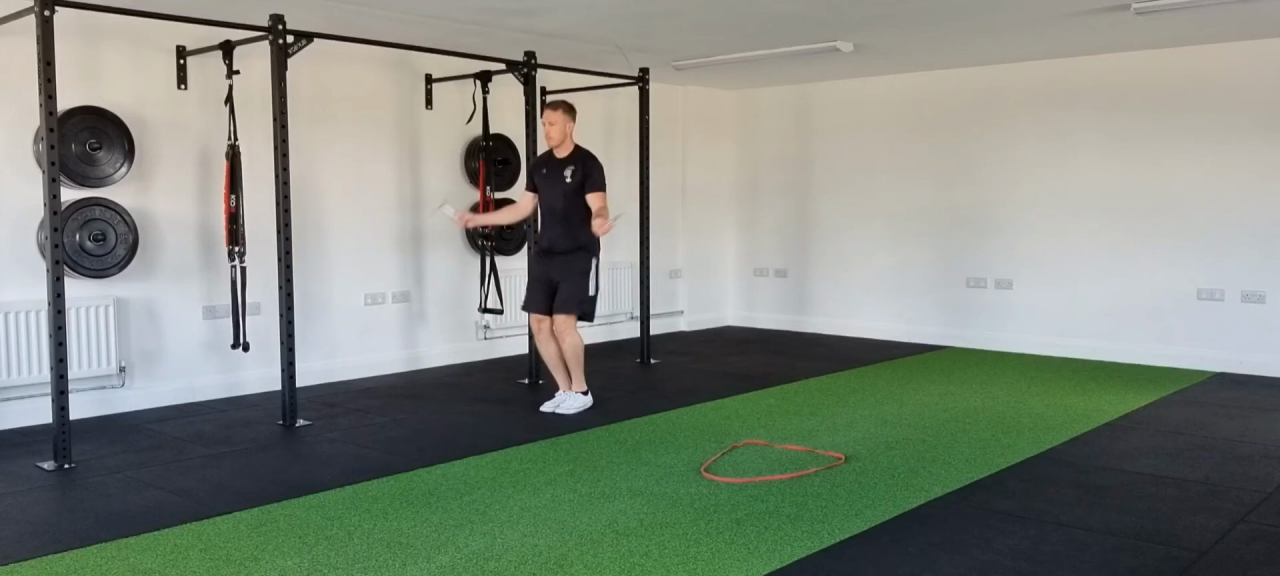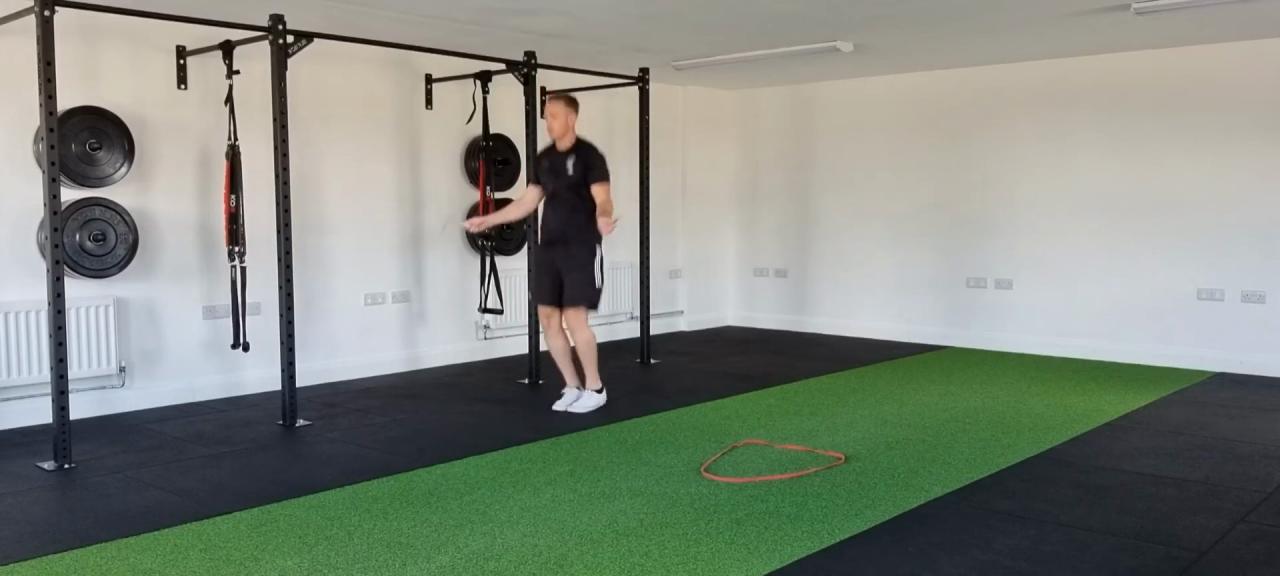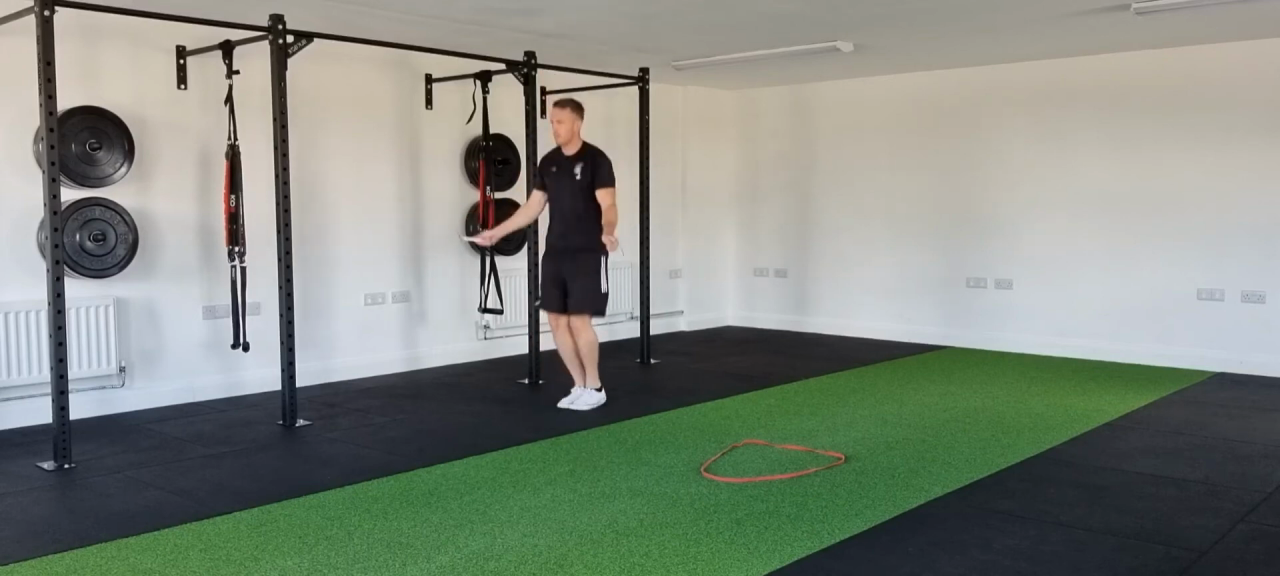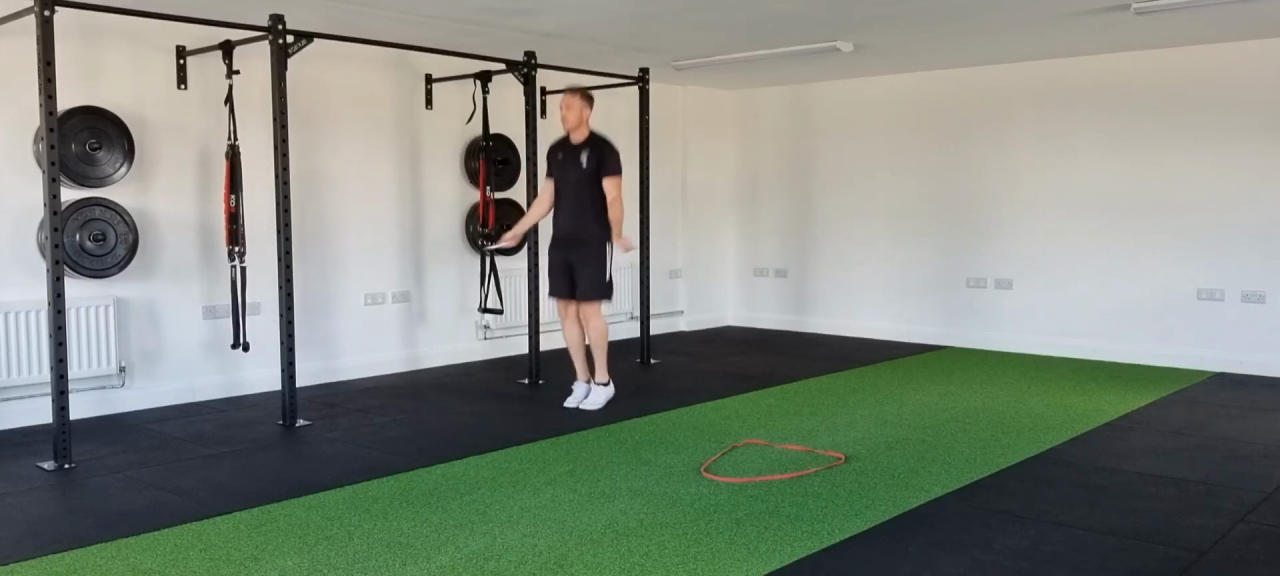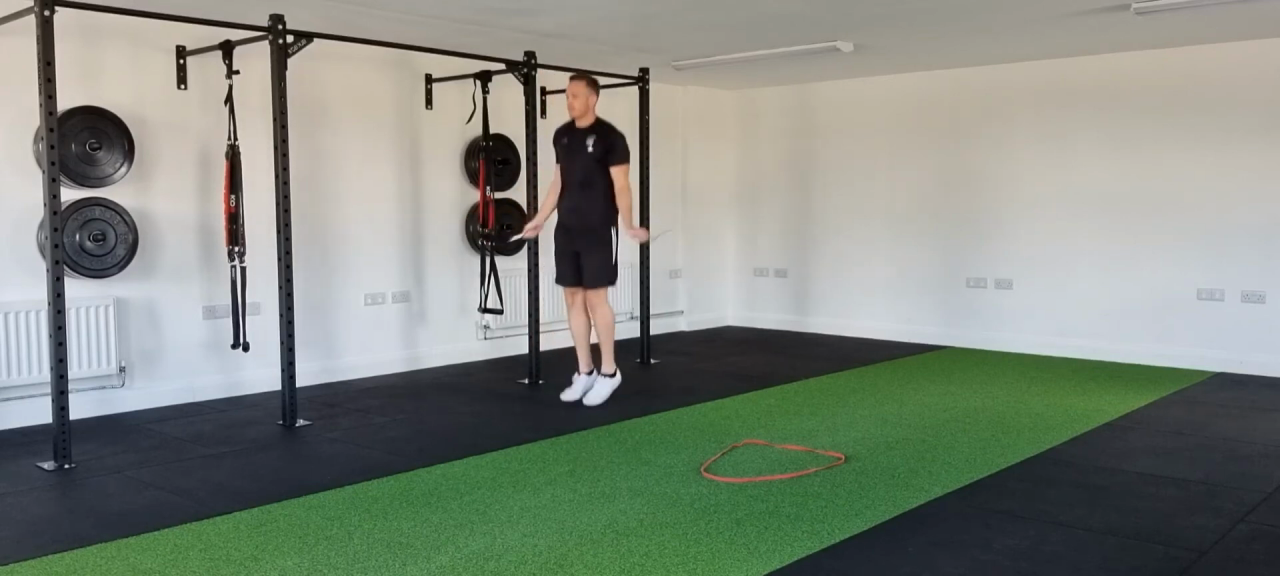
dt=0.5s
person 1, frame 1
left shoulder: (588, 164)
right shoulder: (540, 164)
left elbow: (599, 208)
right elbow: (524, 208)
left wrist: (600, 222)
right wrist: (479, 219)
left hip: (578, 257)
right hip: (544, 257)
left knee: (564, 324)
right knee: (540, 325)
left ankle: (581, 392)
right ankle: (565, 389)
person 1, frame 2
left shoulder: (589, 156)
right shoulder: (544, 158)
left elbow: (602, 199)
right elbow: (529, 201)
left wrist: (604, 218)
right wrist: (490, 220)
left hip: (581, 248)
right hip: (549, 249)
left knee: (575, 319)
right knee: (549, 318)
left ankle: (595, 389)
right ankle: (574, 387)
person 1, frame 3
left shoulder: (597, 162)
right shoulder: (548, 162)
left elbow: (607, 206)
right elbow: (533, 207)
left wrist: (608, 232)
right wrist: (497, 232)
left hip: (587, 254)
right hip: (555, 254)
left knee: (579, 323)
right knee: (557, 323)
left ankle: (594, 388)
right ankle: (579, 383)
person 1, frame 4
left shoulder: (603, 150)
right shoulder: (556, 151)
left elbow: (612, 197)
right elbow: (547, 196)
left wrist: (617, 233)
right wrist: (518, 230)
left hip: (594, 242)
right hip: (562, 241)
left knee: (590, 310)
right knee: (566, 310)
left ankle: (602, 381)
right ankle: (583, 381)
person 1, frame 5
left shoulder: (609, 136)
right shoulder: (561, 136)
left elbow: (620, 184)
left wrist: (629, 224)
right wrist: (540, 218)
left hip: (599, 229)
right hip: (567, 229)
left knee: (596, 297)
right knee: (573, 297)
left ankle: (609, 371)
right ankle: (585, 371)
